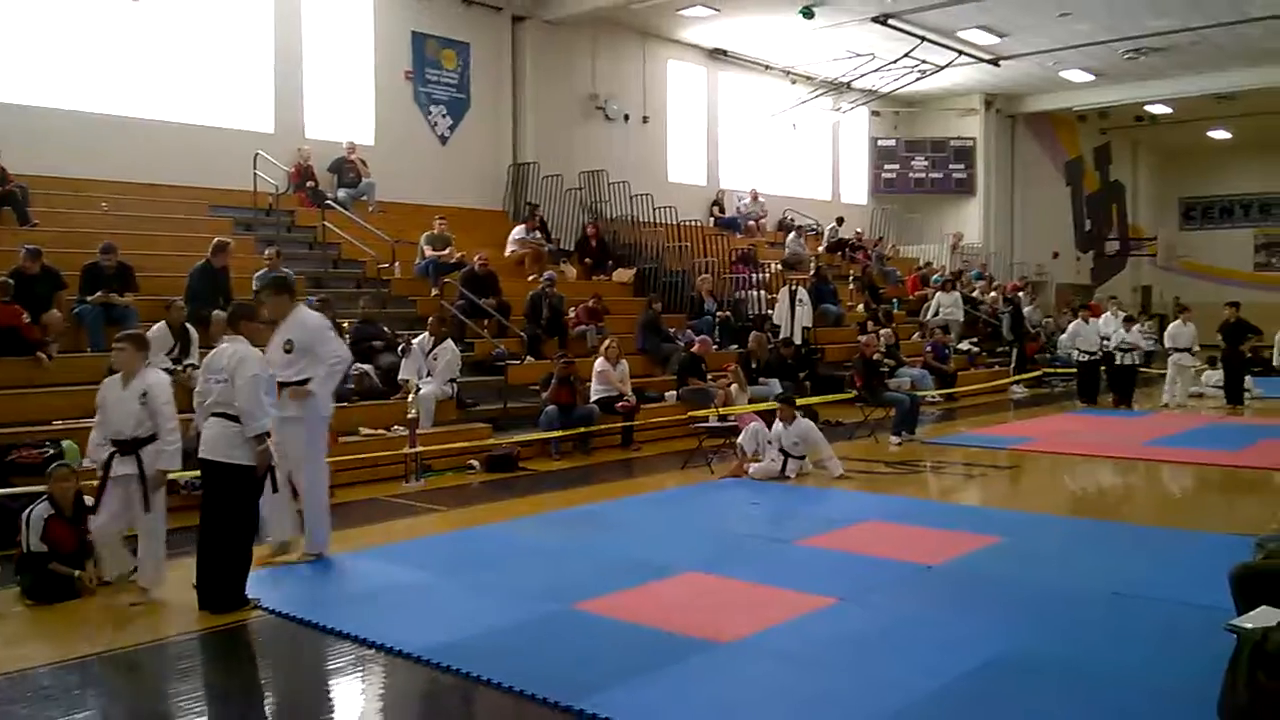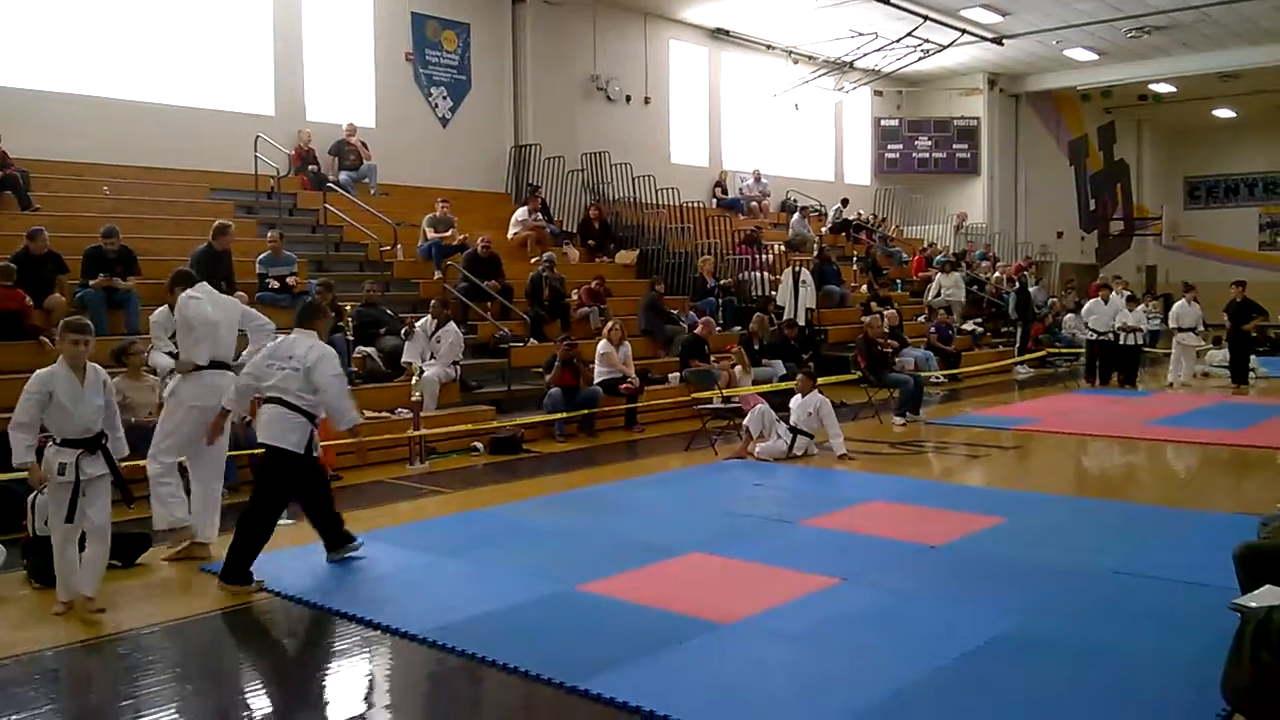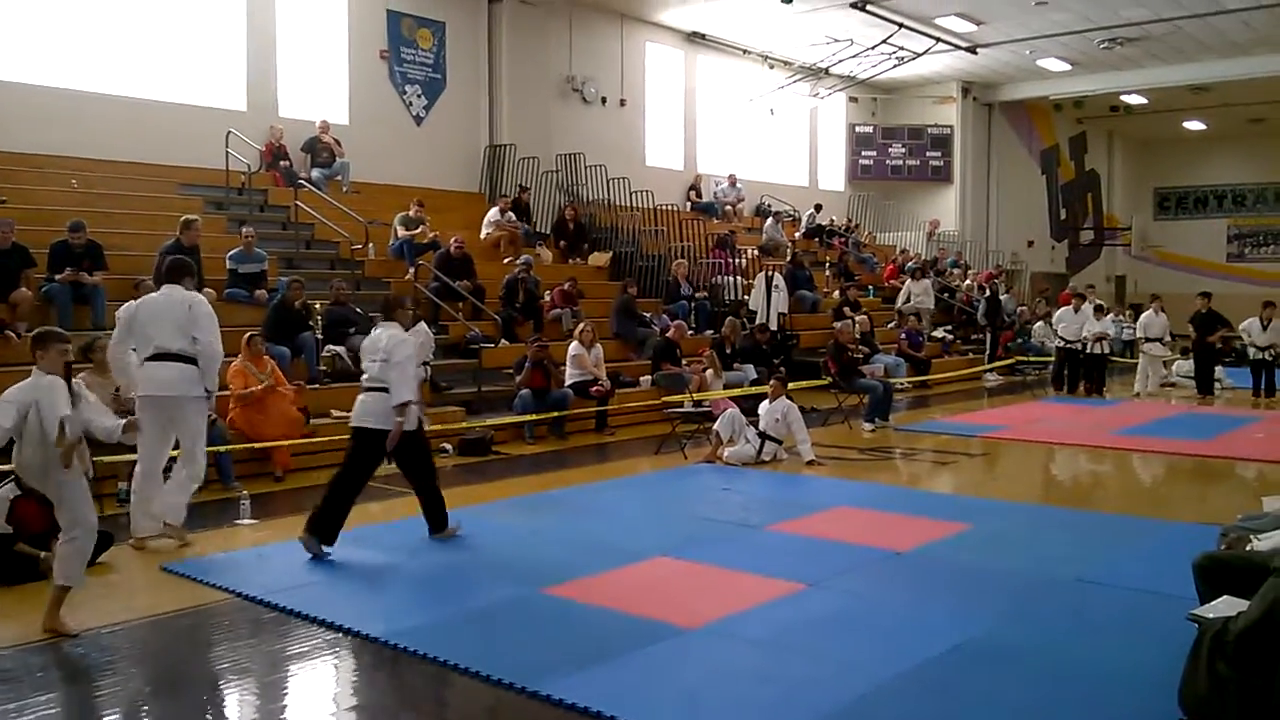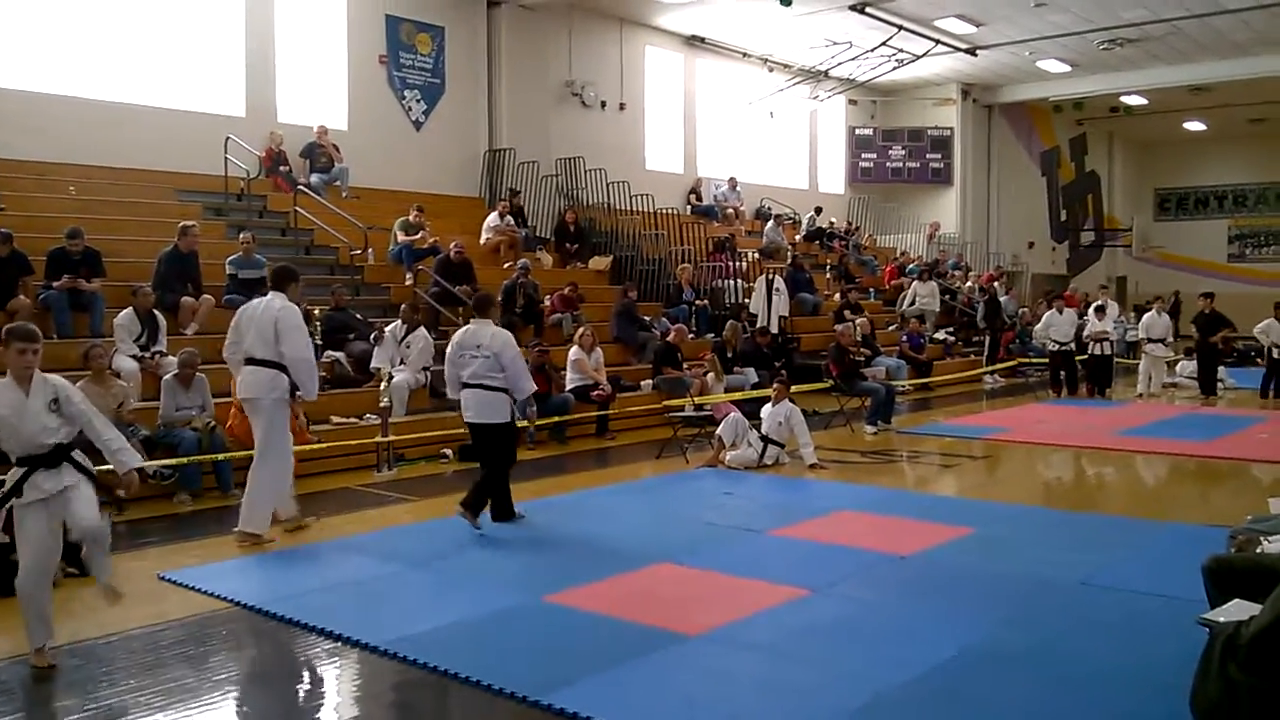
dt=0.7s
person 1, frame 1
left shoulder: (155, 385)
right shoulder: (108, 386)
left elbow: (169, 429)
right elbow: (100, 427)
left wrist: (163, 468)
right wrist: (100, 462)
left hip: (145, 461)
right hip: (116, 461)
left knee: (149, 526)
right knee: (102, 526)
left ankle: (147, 583)
right ankle: (117, 571)
person 1, frame 2
left shoulder: (100, 376)
right shoulder: (44, 380)
left elbow: (112, 419)
right elbow: (21, 426)
left wrist: (117, 455)
right wrist: (30, 464)
left hip: (98, 459)
right hip: (63, 461)
left knee: (99, 527)
right knee: (65, 531)
left ankle: (87, 594)
right ankle: (67, 594)
person 1, frame 3
left shoulder: (72, 389)
left elbow: (98, 421)
left wrist: (122, 426)
left hip: (62, 466)
right hip: (38, 460)
left knee: (82, 528)
right knee: (54, 390)
left ankle: (52, 614)
right ankle: (68, 444)
person 1, frame 4
left shoulder: (56, 386)
left elbow: (95, 424)
left wrist: (125, 462)
left hip: (68, 471)
right hip: (30, 482)
left knee: (91, 528)
right knee: (33, 567)
left ankle: (102, 576)
right ankle: (39, 643)
person 2, frame 1
left shoulder: (312, 323)
right shoulder: (283, 327)
left elbow: (341, 356)
left wrist: (311, 389)
right wrist: (276, 398)
left hip: (307, 408)
right hip: (284, 408)
left knee: (310, 477)
right knee: (272, 471)
left ankle: (316, 546)
right ankle: (282, 537)
person 2, frame 2
left shoulder: (190, 298)
right shoulder: (230, 302)
left elbow: (209, 322)
right elbow: (265, 329)
left wrist: (195, 360)
right wrist: (242, 362)
left hip: (197, 384)
right hip: (224, 384)
left knee: (162, 456)
right knee: (209, 467)
left ankle: (178, 525)
right ankle: (200, 541)
person 2, frame 3
left shoulder: (140, 305)
right shoulder: (195, 302)
left elbow: (117, 351)
right elbow: (210, 347)
left wrist: (135, 381)
right wrist: (210, 385)
left hip: (150, 382)
right hip: (186, 380)
left knee: (149, 458)
right knee: (193, 456)
left ankle: (141, 530)
right ankle: (170, 519)
person 2, frame 4
left shoulder: (248, 308)
right shoulder: (287, 310)
left elbow: (230, 352)
right elbow: (299, 355)
right wrist: (308, 391)
left hip: (248, 382)
right hip: (272, 385)
left knee: (278, 451)
right knee: (270, 457)
left ankle: (289, 514)
right ankle: (249, 528)
person 3, frame 1
left shoulder: (213, 356)
right shoulder: (249, 357)
left elbow: (201, 402)
right elbow: (251, 406)
right wrist: (262, 446)
left hip: (213, 445)
right hip: (240, 446)
left knee: (213, 522)
right knee: (238, 524)
left ankle: (209, 595)
right ankle: (227, 597)
person 3, frame 2
left shoulder: (276, 346)
right shoulder: (321, 353)
left elbow: (246, 381)
right elbow: (335, 396)
left wrist: (220, 418)
right wrist: (355, 433)
left hip: (271, 421)
right hip: (292, 429)
left knee: (314, 486)
right knee: (266, 503)
left ankle: (338, 543)
right ankle: (234, 573)
person 3, frame 3
left shoulder: (372, 339)
right shoulder: (403, 340)
right elbow: (401, 382)
right wrist: (401, 418)
left hip: (365, 411)
right hip: (390, 415)
left knee: (351, 475)
right knee: (421, 470)
left ankle: (317, 531)
right ankle: (438, 525)
person 3, frame 4
left shoulder: (459, 337)
right shoulder: (501, 337)
left elbow: (450, 373)
right elbow: (517, 374)
left wrist: (462, 398)
left hip: (471, 403)
right hip: (496, 403)
left knee: (490, 459)
right knee: (499, 463)
left ankle: (503, 511)
right ankle: (471, 506)
